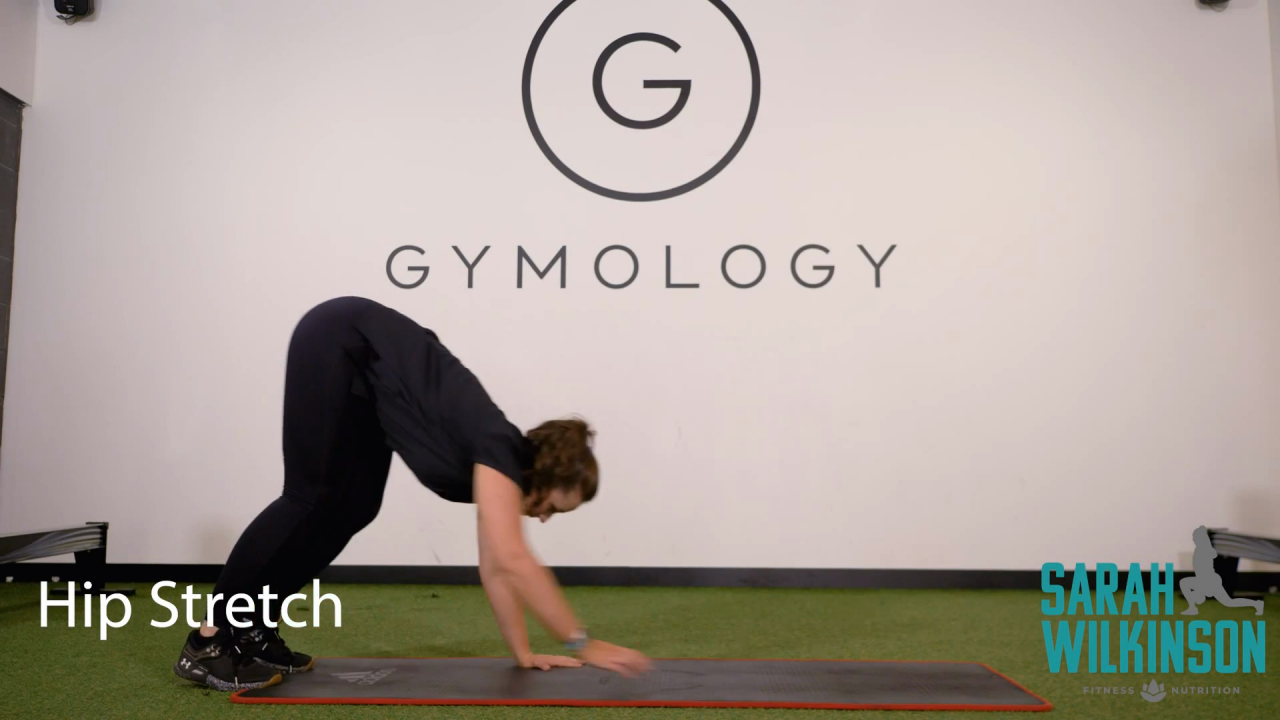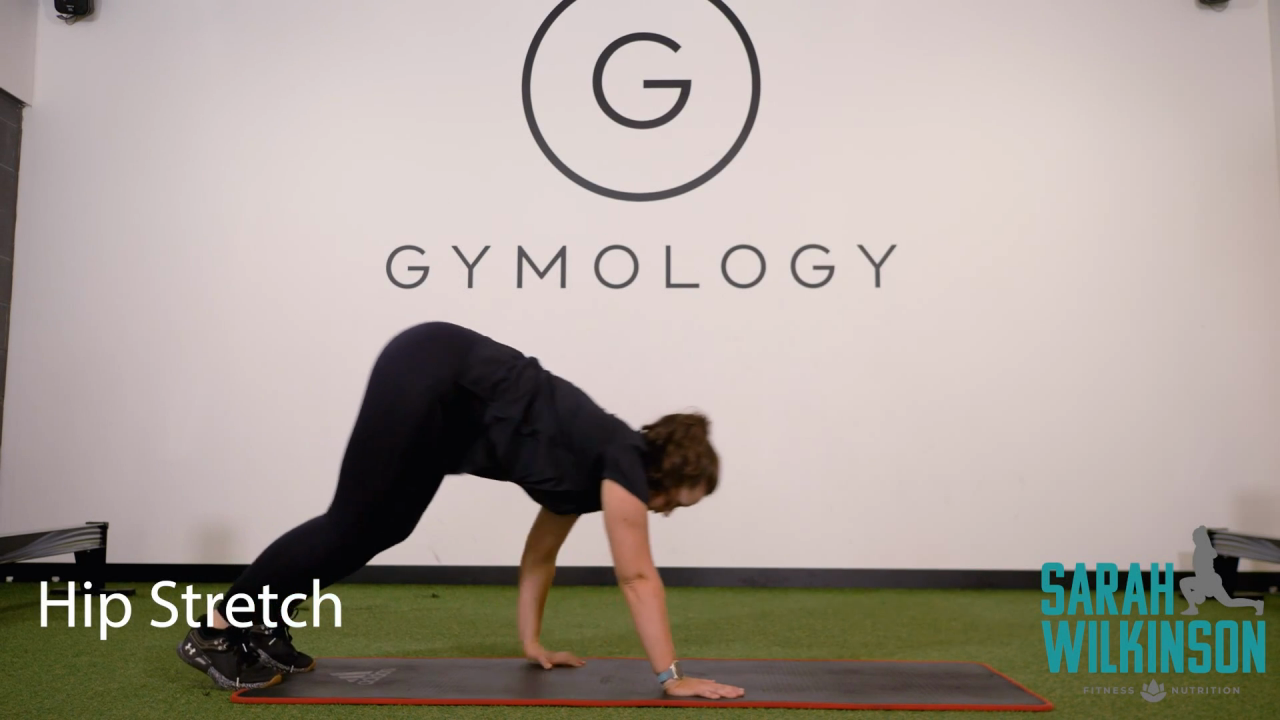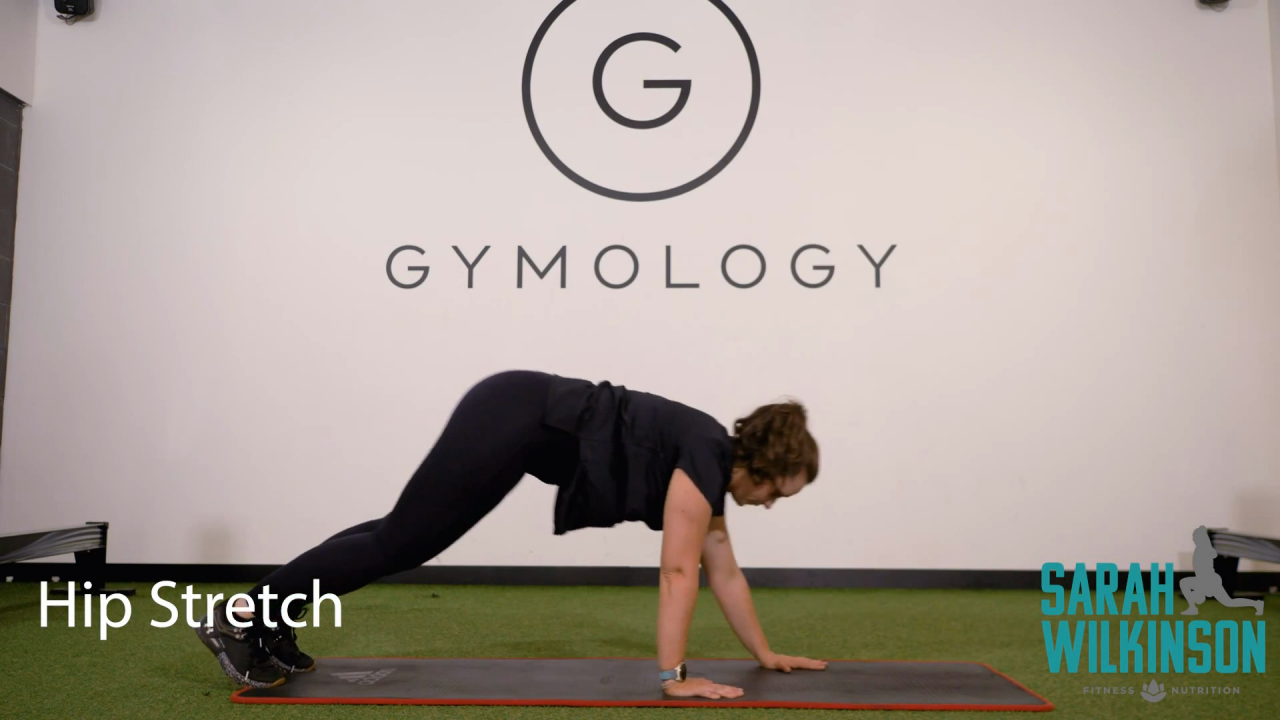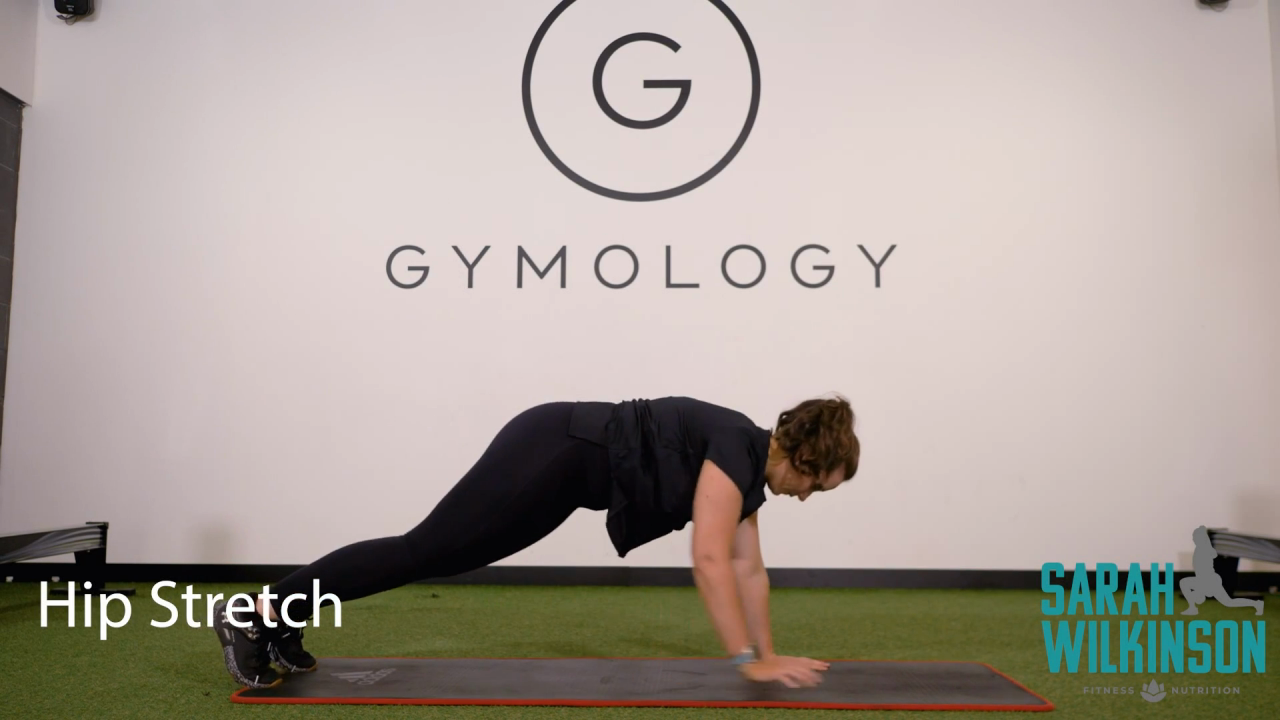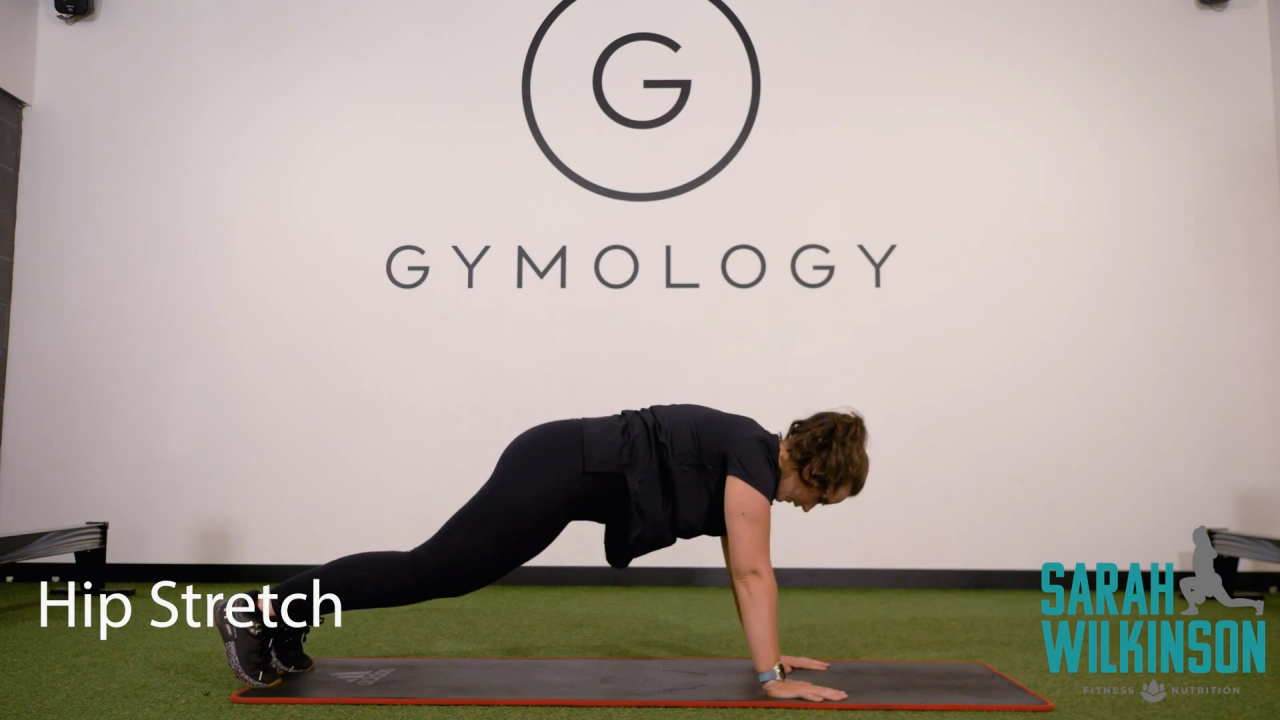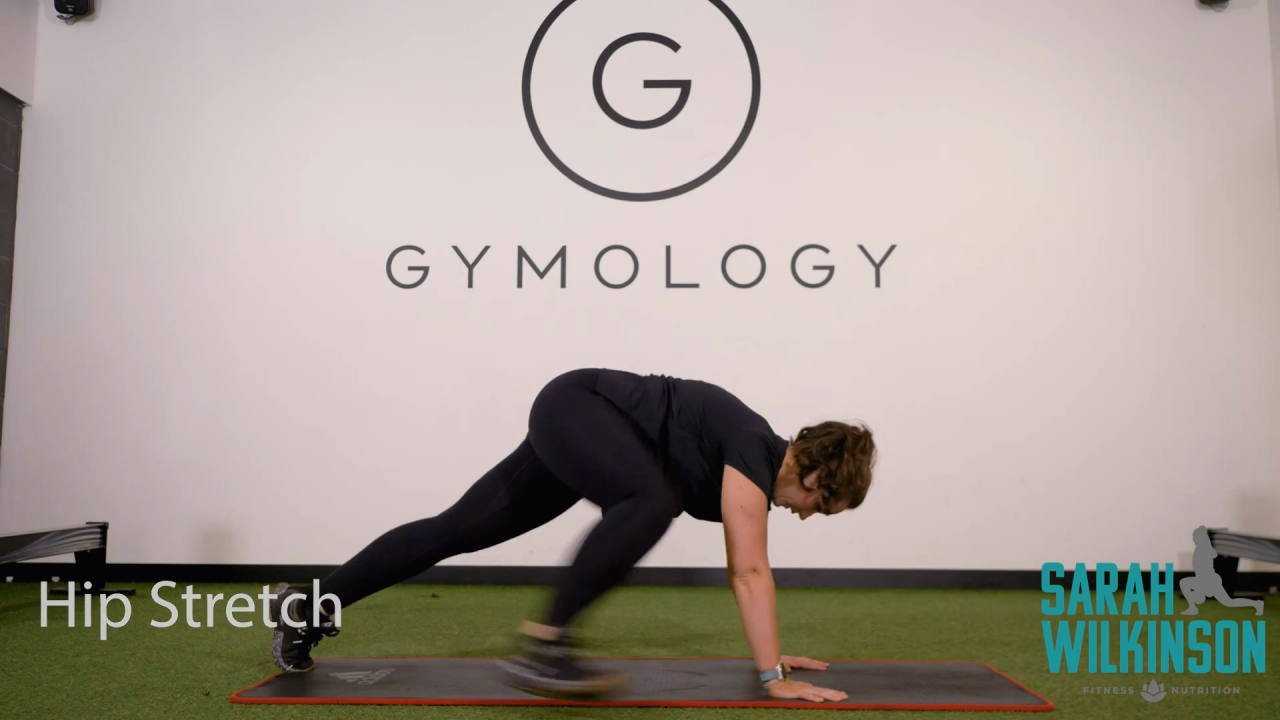
dt=0.4s
person 1, frame 1
left shoulder: (490, 467)
right shoulder: (497, 453)
left elbow: (497, 569)
right elbow: (513, 563)
left wrist: (521, 652)
right wrist: (583, 643)
left hip: (363, 376)
right hip: (342, 343)
left knee: (353, 509)
right knee: (311, 498)
left ankle: (253, 632)
right ankle: (208, 639)
person 1, frame 2
left shoulder: (602, 469)
right shoulder: (627, 465)
left elbow: (539, 553)
right elbow: (637, 576)
left wrist: (531, 640)
right wrist: (671, 677)
left hip: (450, 388)
right hip: (431, 372)
left knee: (383, 529)
right knee: (355, 522)
left ankle: (261, 628)
right ankle: (215, 631)
person 1, frame 3
left shoulder: (713, 472)
right shoulder: (706, 456)
left elbow: (723, 570)
right elbow: (678, 571)
left wrist: (763, 651)
right wrist: (673, 676)
left hip: (532, 430)
right hip: (519, 417)
left knee: (406, 538)
right knee: (403, 541)
left ankle: (270, 626)
right ankle: (236, 619)
person 1, frame 4
left shoulder: (748, 471)
right shoulder: (735, 449)
left elbow: (745, 567)
right elbow: (709, 561)
left wrist: (767, 648)
right wrist: (750, 659)
left hip: (564, 472)
right hip: (551, 450)
left knee: (439, 559)
right knee: (423, 551)
left ankle: (281, 623)
right ankle: (255, 616)
person 1, frame 5
left shoulder: (747, 465)
right shoulder: (756, 460)
left elbow: (745, 572)
right elbow: (753, 575)
left wrist: (769, 654)
right wrist: (771, 679)
left hip: (559, 471)
right hip: (557, 471)
left knee: (446, 567)
right knee: (432, 571)
left ankle: (291, 612)
right ankle: (266, 610)
person 1, frame 6
left shoulder: (761, 467)
right shoulder: (755, 458)
left elbow: (747, 568)
right elbow: (749, 571)
left wrist: (767, 648)
right wrist: (774, 672)
left hip: (579, 428)
right hip: (575, 403)
left knee: (456, 531)
right knee: (648, 507)
left ankle: (307, 610)
right ankle: (543, 640)
